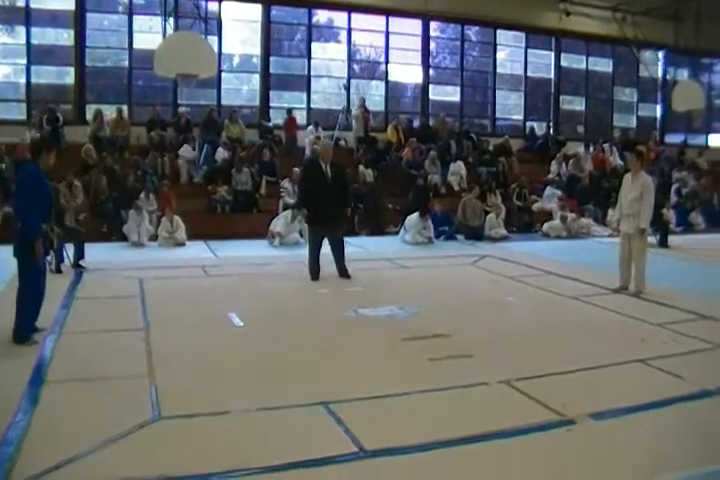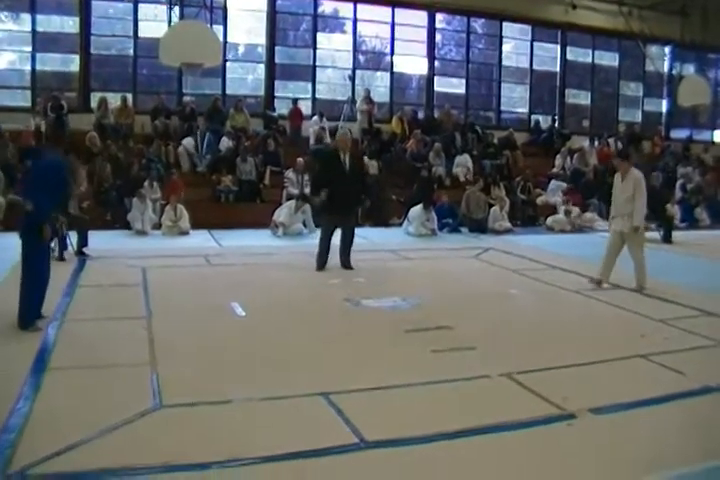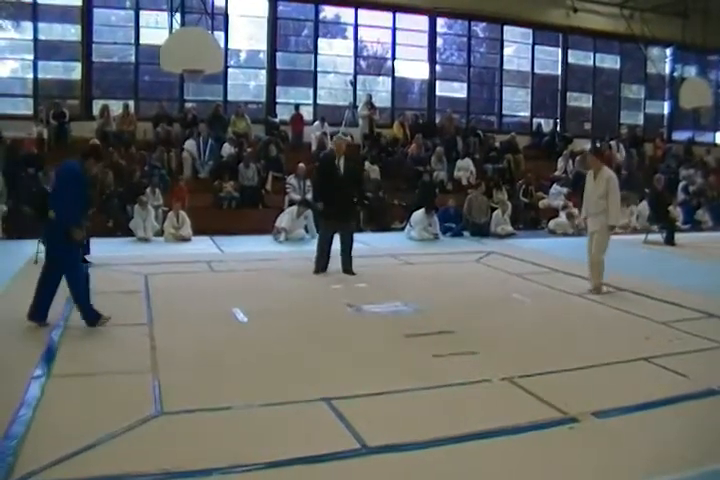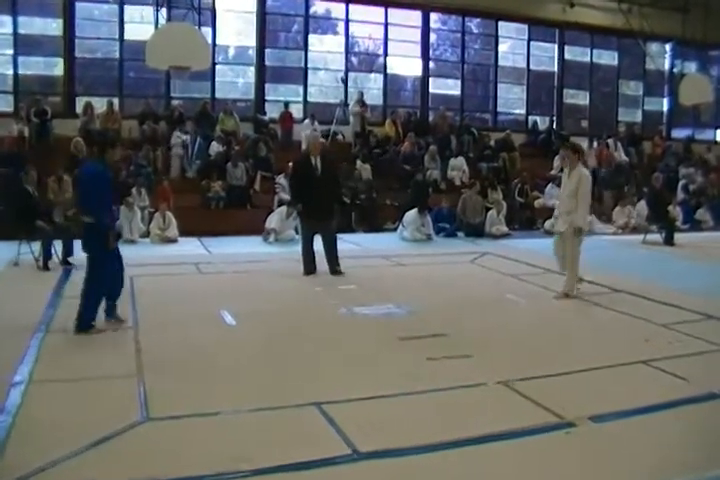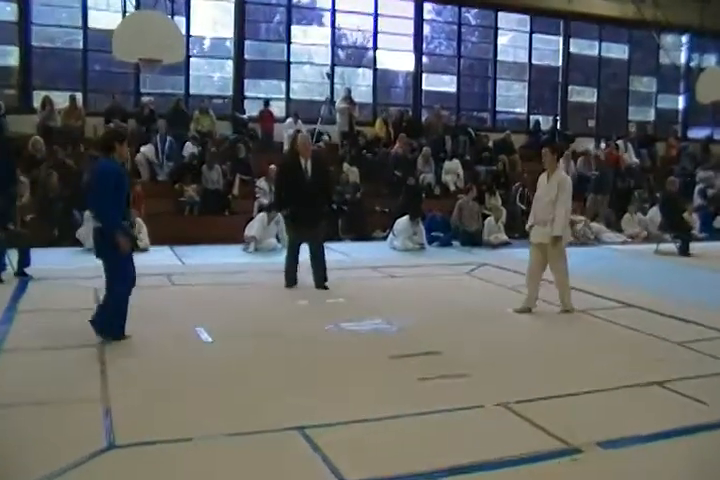
dt=0.5s
person 1, frame 1
left shoulder: (34, 173)
right shoulder: (31, 175)
right elbow: (27, 211)
left wrist: (40, 236)
right wrist: (36, 239)
left hip: (34, 235)
right hip: (30, 238)
left knee: (35, 284)
right knee: (31, 286)
left ankle: (27, 325)
right ankle: (21, 333)
person 1, frame 2
left shoulder: (47, 161)
right shoulder: (55, 165)
right elbow: (40, 194)
left wrist: (49, 220)
right wrist: (45, 224)
left hip: (34, 219)
right hip: (38, 222)
left knee: (36, 268)
right knee: (36, 269)
left ankle: (32, 311)
right ankle: (27, 319)
person 1, frame 3
left shoulder: (70, 169)
right shoulder: (74, 172)
right elbow: (64, 202)
left wrist: (76, 226)
right wrist: (74, 228)
left hip: (57, 226)
right hip: (64, 229)
left knee: (52, 272)
right knee: (78, 273)
left ankle: (37, 313)
right ankle: (91, 317)
person 1, frame 4
left shoulder: (89, 168)
right shoulder: (99, 171)
right elbow: (101, 205)
right wrist: (109, 231)
left hip: (93, 226)
right hip: (97, 229)
left knee: (114, 267)
right knee: (98, 276)
left ankle: (111, 312)
right ankle: (83, 323)
person 1, frame 5
left shoulder: (106, 167)
right shoulder: (108, 169)
right elbow: (106, 205)
left wrist: (122, 230)
right wrist: (118, 233)
left hip: (110, 230)
right hip: (110, 233)
left knee: (119, 278)
right knee: (123, 279)
left ankle: (113, 330)
right ankle: (105, 326)
person 2, frame 1
left shoulder: (646, 180)
right shoulder: (626, 177)
left elbow: (648, 205)
left wrist: (643, 225)
right wrist: (618, 219)
left hip: (637, 223)
right hip: (625, 221)
left knee: (638, 257)
right knee: (624, 256)
left ankle: (639, 286)
right ankle: (624, 283)
person 2, frame 2
left shoulder: (637, 177)
right shoulder: (617, 176)
left elbow: (641, 201)
left wrist: (637, 223)
right wrist: (612, 216)
left hip: (632, 221)
right hip: (618, 220)
left knee: (637, 254)
right knee: (611, 251)
left ankle: (640, 283)
right ankle: (601, 278)
person 2, frame 3
left shoulder: (609, 176)
right shoulder: (589, 174)
left elbow: (614, 200)
left wrist: (613, 222)
right wrist: (584, 215)
left hip: (604, 220)
right hip: (592, 219)
left knee: (597, 253)
right knee: (591, 254)
left ankle: (597, 283)
right ankle: (596, 284)
person 2, frame 4
left shoulder: (583, 175)
right shoulder: (566, 171)
left elbow: (584, 201)
left wrist: (579, 224)
right wrist: (557, 215)
left hip: (574, 221)
right hip: (562, 219)
left knee: (571, 256)
right knee: (559, 252)
left ankle: (569, 289)
right ankle: (573, 278)
person 2, frame 5
left shoulder: (563, 179)
right shoulder: (542, 177)
left elbow: (563, 208)
left wrist: (557, 233)
right wrist: (531, 225)
left hip: (554, 231)
right hip: (539, 230)
left knee: (559, 269)
right knee: (533, 269)
left ankle: (567, 304)
right ankle: (529, 304)
person 3, frame 1
left shoulder: (338, 168)
right shoulder: (310, 168)
left elbow: (344, 188)
right elbow: (303, 188)
left wrist: (346, 206)
right wrist: (304, 206)
left hip: (334, 212)
right hip: (316, 213)
left knee: (338, 243)
right knee: (314, 245)
left ankle: (342, 270)
right ankle: (314, 272)
person 3, frame 2
left shoulder: (356, 159)
right shoulder: (328, 156)
left elbow: (362, 179)
right elbow: (319, 175)
left wrist: (363, 195)
right wrist: (320, 191)
left hip: (350, 201)
right hip: (331, 200)
left knee: (348, 234)
right knee: (326, 234)
left ankle: (345, 261)
right ankle: (321, 262)
person 3, frame 3
left shoulder: (352, 163)
right shoulder: (325, 162)
left elbow: (358, 183)
right elbow: (318, 182)
left wrist: (356, 197)
right wrist: (319, 200)
left hip: (347, 206)
right hip: (328, 205)
left knee: (347, 239)
right knee: (324, 238)
left ankle: (347, 266)
right ankle: (320, 265)
person 3, frame 4
left shoulder: (328, 162)
right shoulder: (300, 163)
left elbow: (336, 182)
right elbow: (294, 184)
left wrist: (336, 200)
right wrist: (297, 201)
left hip: (326, 206)
right hip: (307, 206)
left knee: (330, 238)
right knee: (307, 239)
left ankle: (334, 266)
right ankle: (309, 267)
person 3, frame 5
left shoulder: (320, 165)
right shoulder: (288, 165)
left elbow: (327, 186)
right elbow: (280, 187)
left wrist: (326, 204)
right wrist: (283, 206)
left hip: (315, 212)
right hip: (295, 212)
left knee: (317, 248)
right knee: (293, 248)
left ankle: (320, 280)
right ankle: (290, 279)
